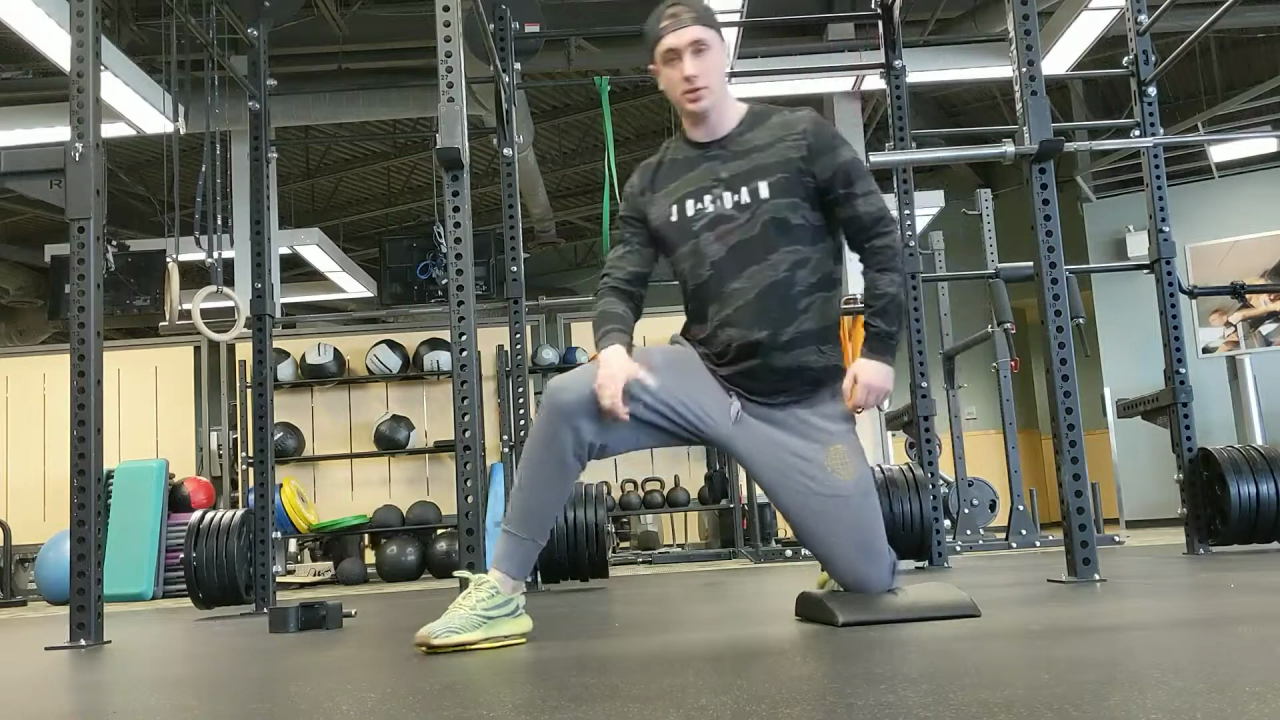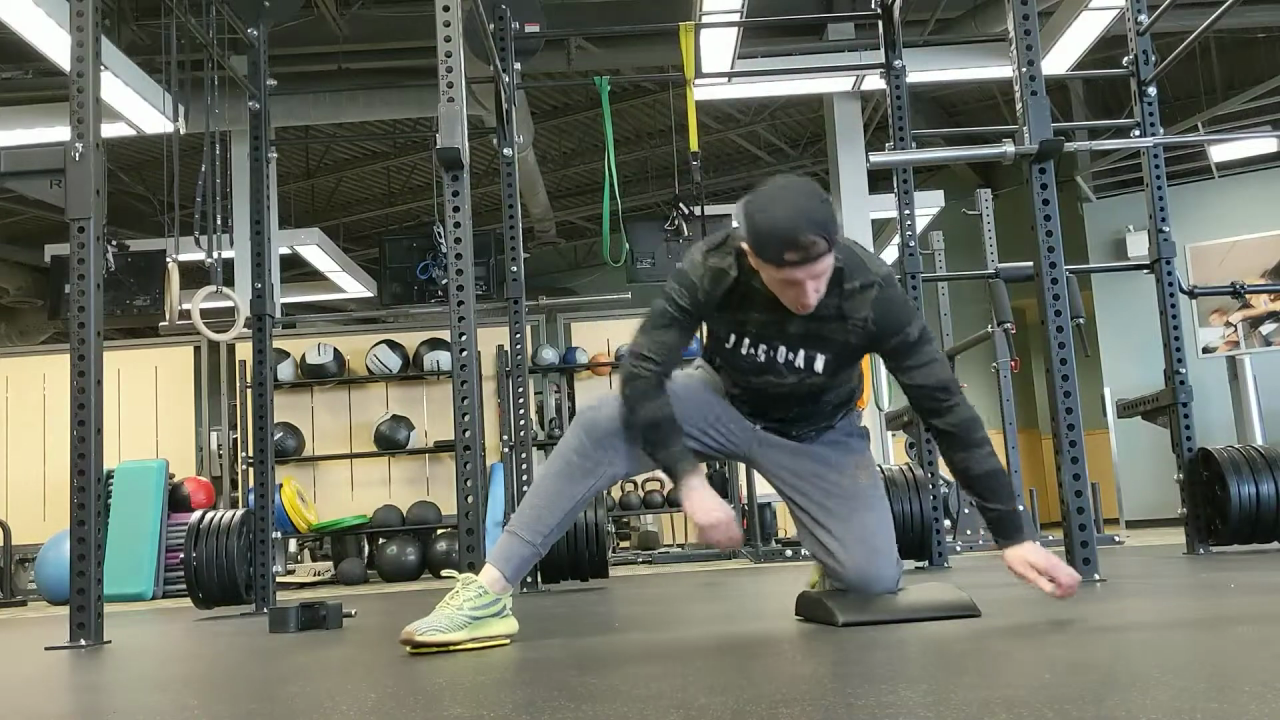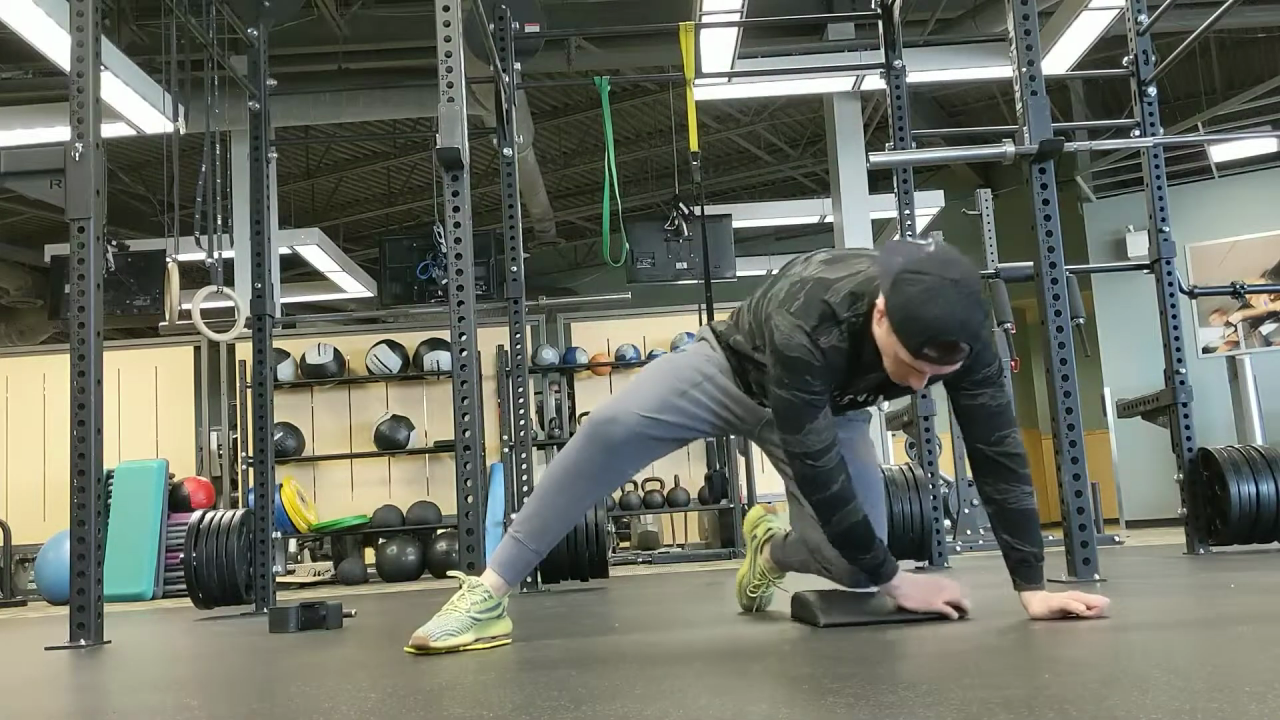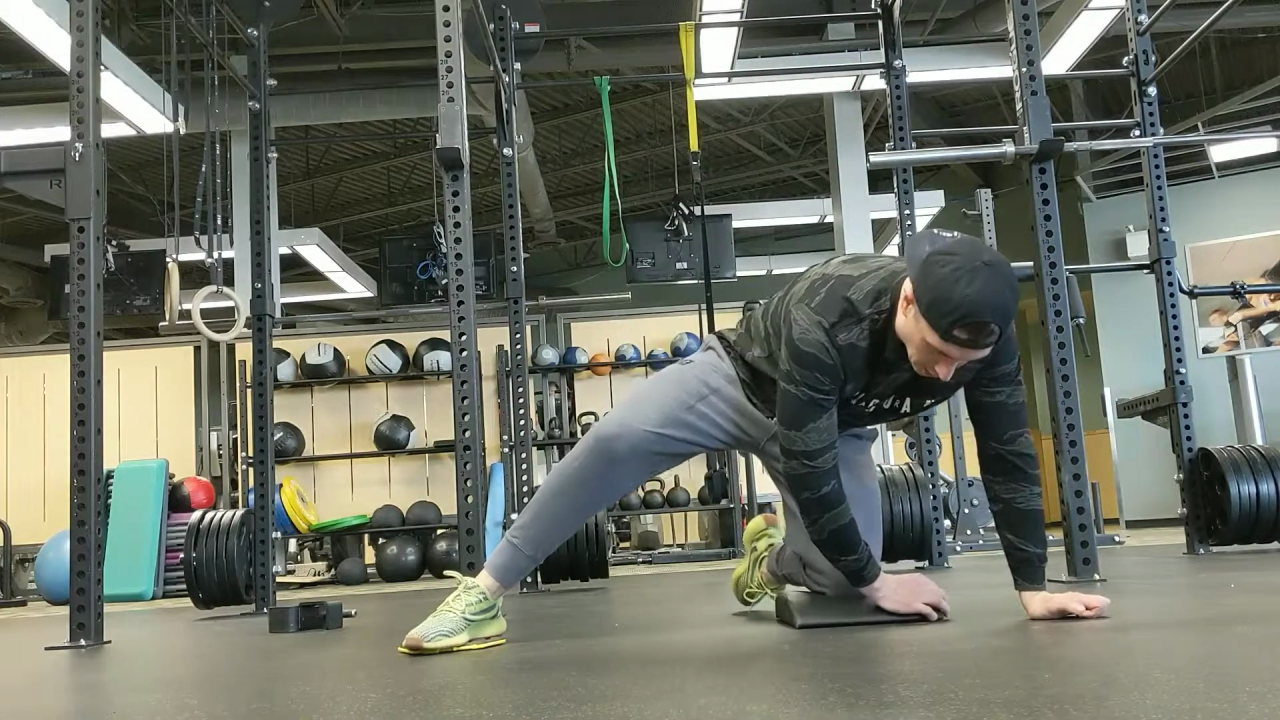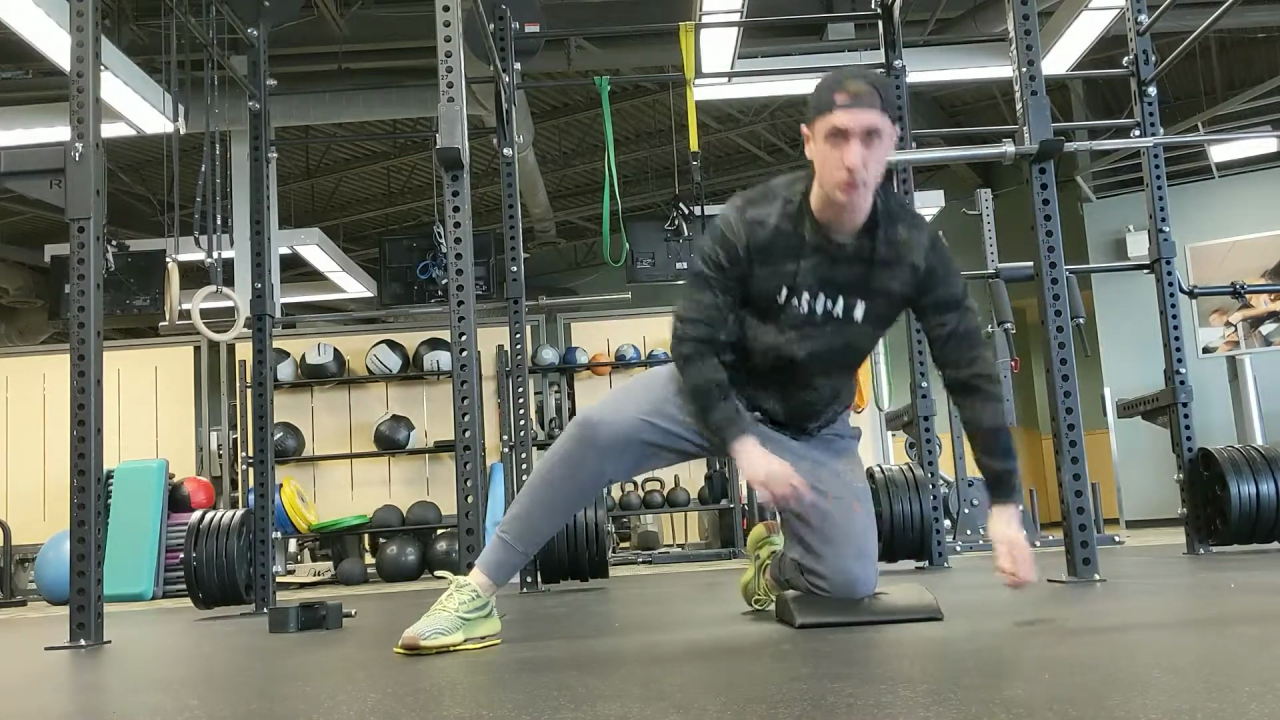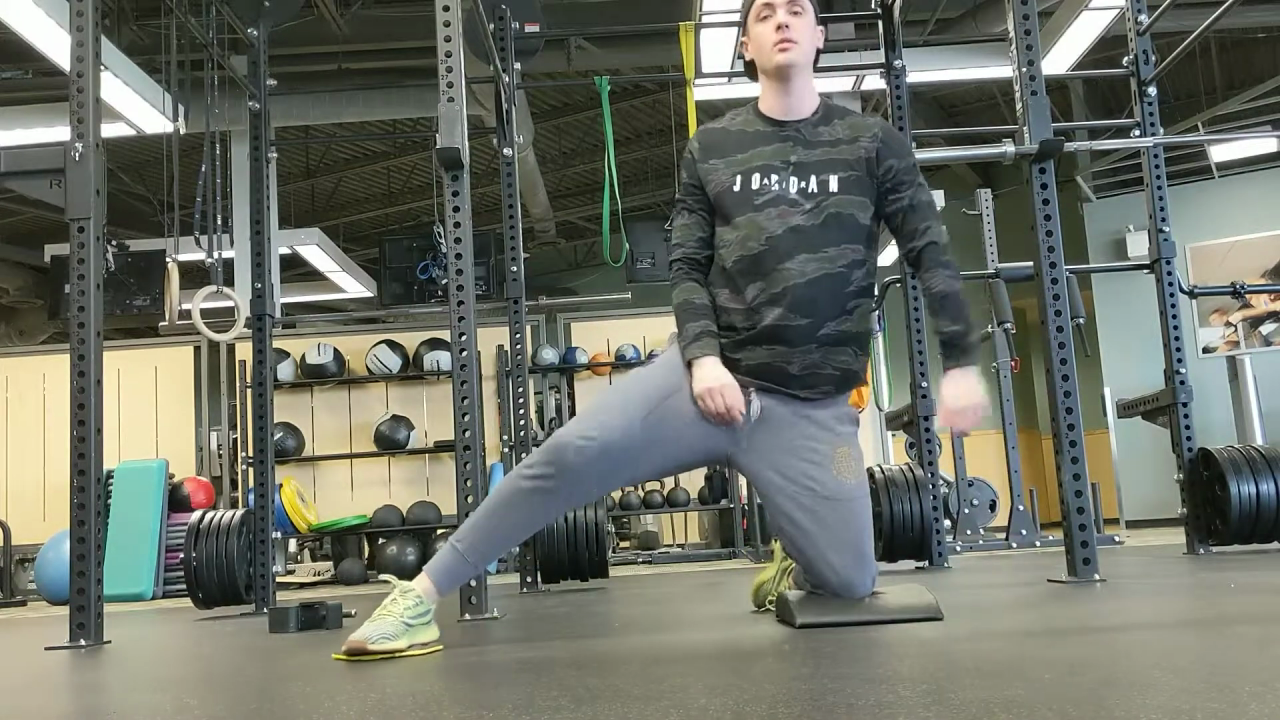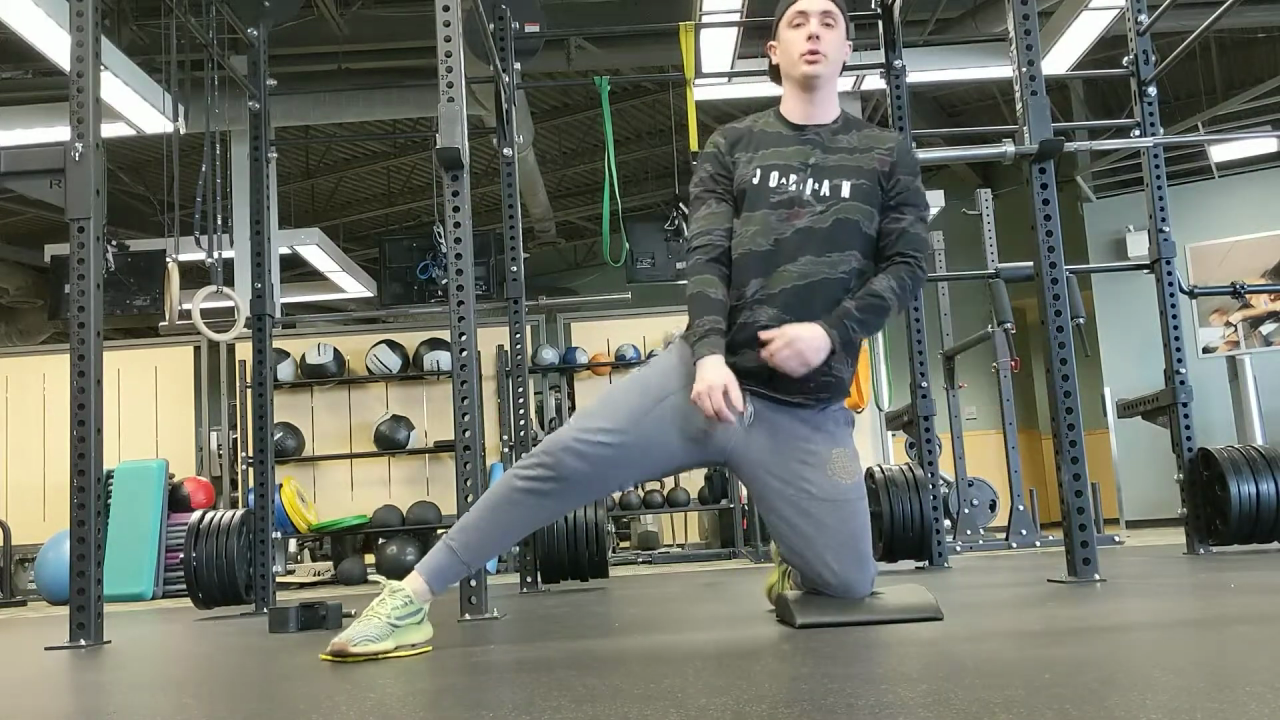
dt=0.7s
person 1, frame 1
left shoulder: (803, 137)
right shoulder: (651, 181)
left elbow: (880, 243)
right elbow: (619, 283)
left wrist: (878, 351)
right wrist: (612, 349)
left hip: (799, 398)
right hip: (699, 373)
left knee: (867, 580)
right knee: (568, 400)
right ankle: (501, 591)
person 1, frame 2
left shoulder: (872, 293)
right shoulder: (711, 268)
left elbow: (947, 412)
right elbow: (643, 371)
left wrist: (1012, 538)
right wrist: (689, 481)
left hip: (818, 434)
right hip: (725, 404)
left knee: (873, 578)
right knee: (603, 422)
left ankle: (824, 556)
right ankle: (491, 590)
person 1, frame 3
left shoulder: (958, 328)
right shoulder: (807, 315)
left elbow: (997, 451)
right elbow: (814, 465)
left wrist: (1031, 585)
right wrist: (894, 578)
left hip: (830, 409)
right hip: (736, 369)
left knee: (856, 565)
right knee: (615, 425)
left ankle: (774, 543)
right ankle: (489, 593)
person 1, frame 4
left shoulder: (984, 335)
right shoulder: (827, 317)
left elbow: (1009, 458)
right elbow: (806, 467)
left wrist: (1032, 586)
right wrist: (875, 579)
left hip: (831, 423)
right hip: (742, 378)
left knee: (846, 576)
right knee: (617, 440)
left ankle: (773, 553)
right ankle: (485, 595)
person 1, frame 5
left shoulder: (916, 250)
right shoulder: (748, 222)
left elbow: (972, 374)
right elbow: (695, 344)
left wrist: (1004, 506)
right wrist: (740, 445)
left hip: (810, 429)
right hip: (709, 383)
left knee: (849, 583)
right knee: (599, 427)
left ankle: (773, 559)
right ankle: (479, 593)
person 1, frame 6
left shoulder: (872, 144)
right shoulder: (712, 146)
left elbow: (928, 254)
right elbow: (685, 267)
left wrist: (960, 362)
right wrist: (702, 356)
left hip: (812, 405)
right hip: (709, 375)
left knee: (848, 584)
right knee: (571, 455)
left ankle: (792, 558)
right ankle: (421, 596)
person 1, frame 7
left shoulder: (887, 155)
right shoulder: (733, 145)
left elbow: (906, 267)
right elbow: (707, 258)
left wrist: (833, 332)
right wrist: (709, 355)
left hip: (807, 404)
right hip: (710, 369)
left knee: (848, 584)
right knee: (566, 458)
left ankle: (797, 553)
right ankle: (413, 595)
